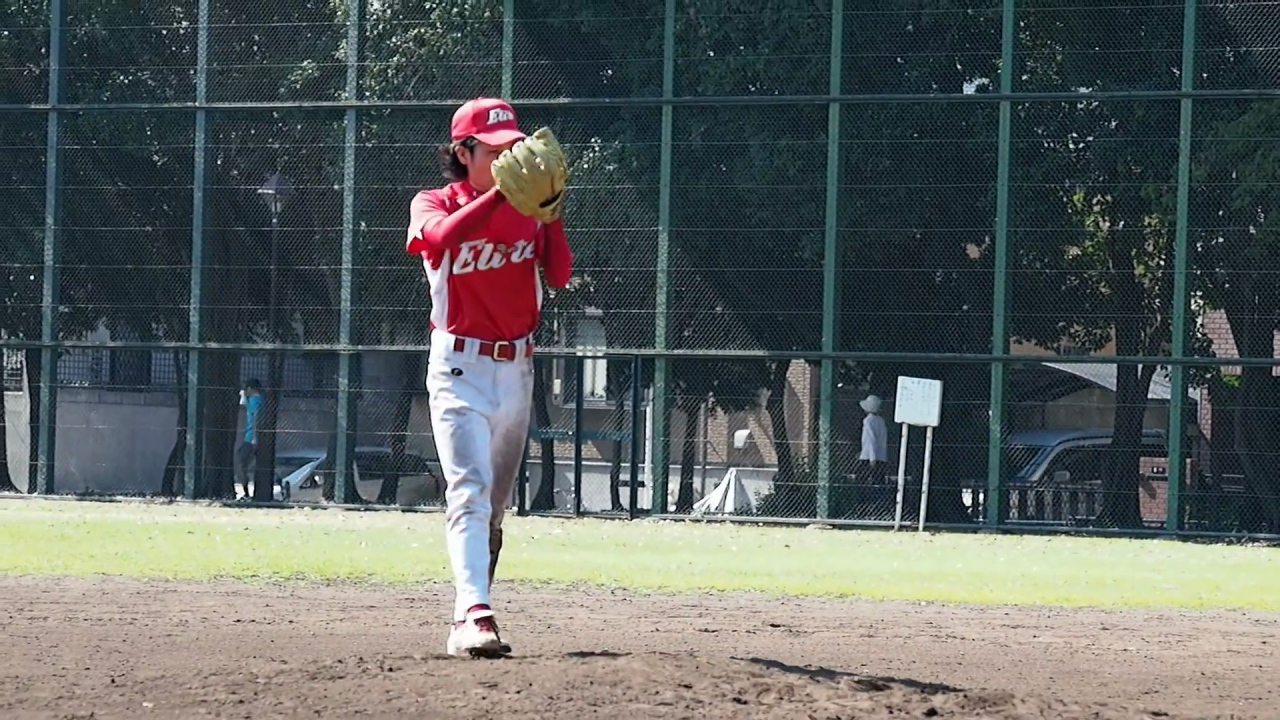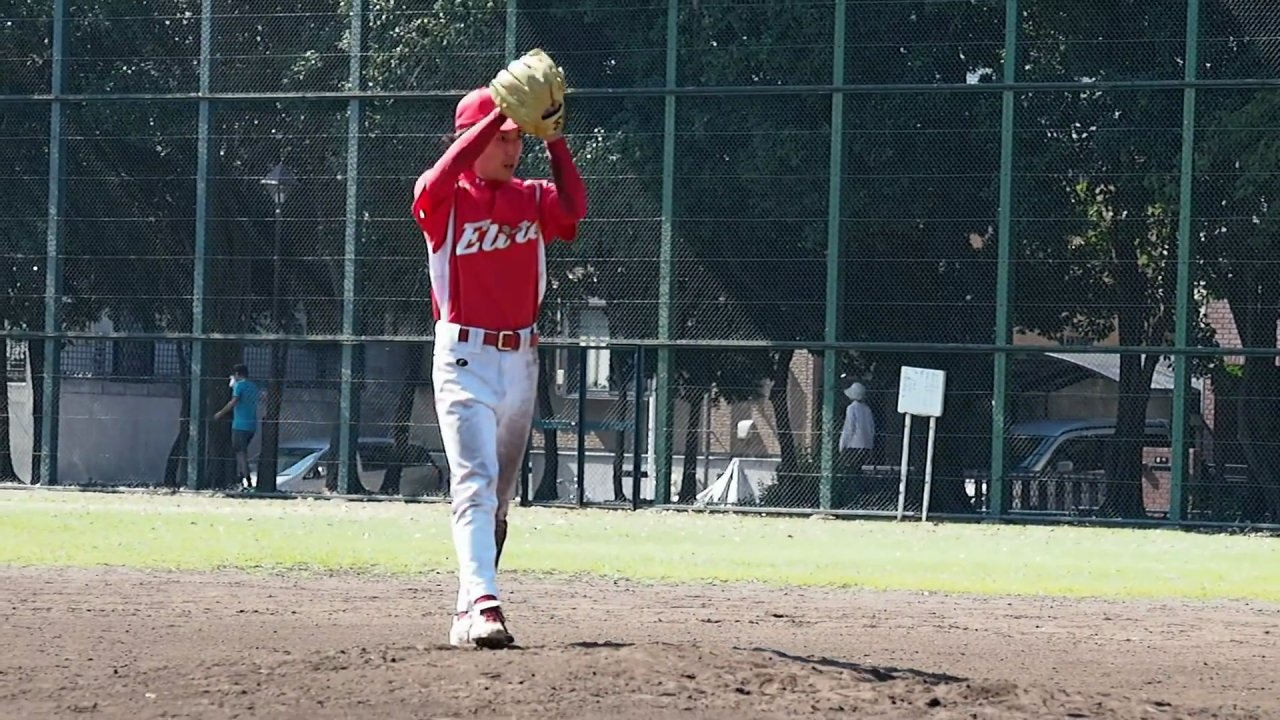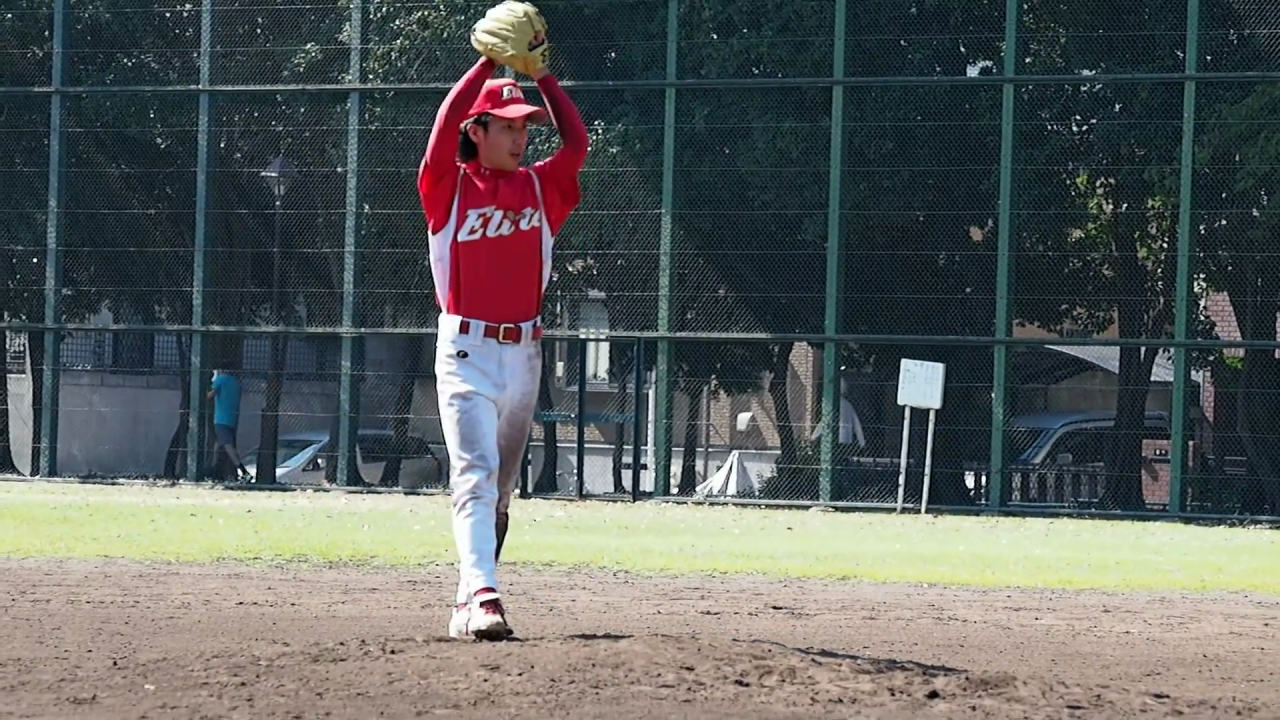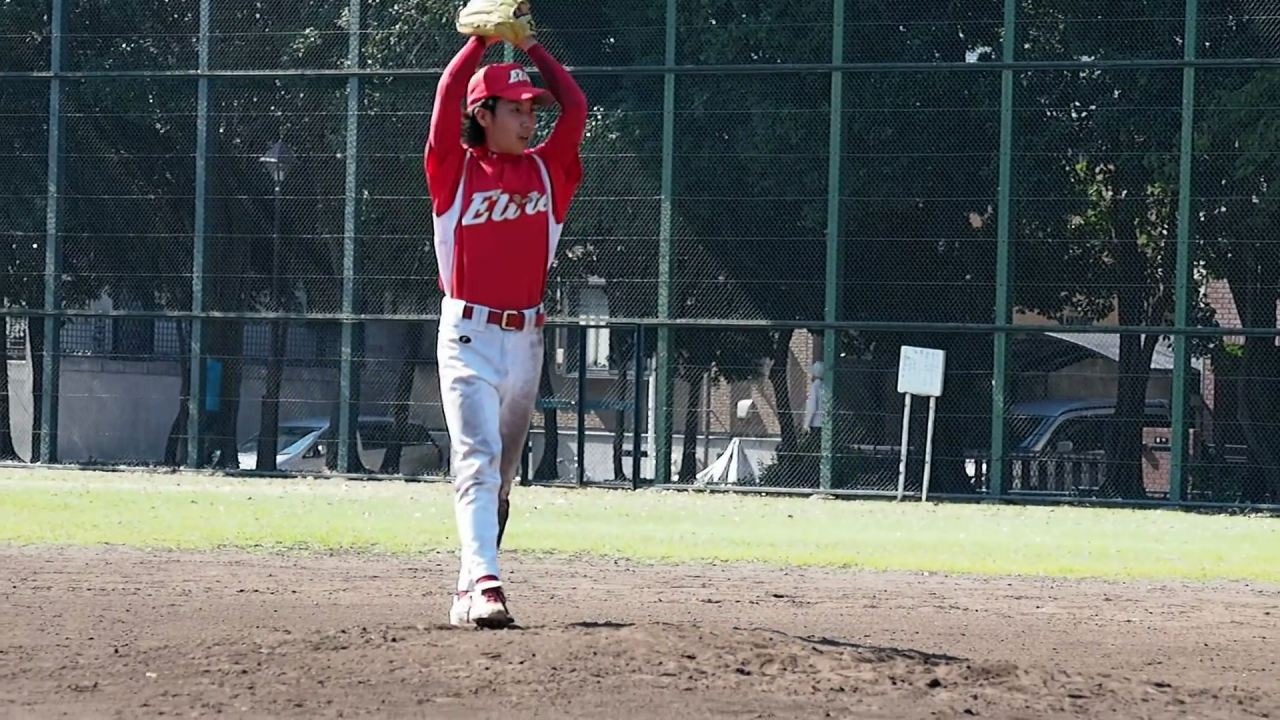
dt=0.2s
person 1, frame 1
left shoulder: (530, 211)
right shoulder: (433, 204)
left elbow: (559, 278)
right elbow: (440, 236)
left wrist: (549, 213)
right wrist: (500, 191)
left hip: (516, 369)
right hip: (459, 367)
left knee: (494, 506)
right knee: (469, 492)
left ankle: (466, 619)
right ankle: (476, 612)
person 1, frame 2
left shoulder: (532, 195)
right shoulder: (443, 192)
left elbow: (573, 215)
right elbow: (437, 180)
left wrist: (553, 137)
right wrist: (498, 115)
left hip: (520, 358)
right hip: (464, 357)
left knee: (500, 494)
right knee: (475, 482)
left ankle: (469, 609)
right ankle: (483, 602)
person 1, frame 3
left shoulder: (538, 184)
right shoulder: (448, 184)
left elbow: (578, 144)
right elbow: (445, 127)
left wrist: (539, 73)
right wrist: (489, 59)
left hip: (523, 351)
right hip: (466, 348)
left knee: (500, 487)
right knee: (475, 476)
left ankle: (470, 600)
right ankle: (481, 595)
person 1, frame 4
left shoulder: (545, 169)
right shoulder: (455, 168)
left elbow: (576, 107)
right elbow: (448, 97)
left wrist: (529, 44)
right wrist: (482, 37)
left hip: (526, 338)
right hip: (469, 334)
left knee: (502, 475)
right knee: (478, 462)
left ankle: (469, 590)
right ankle: (483, 583)
